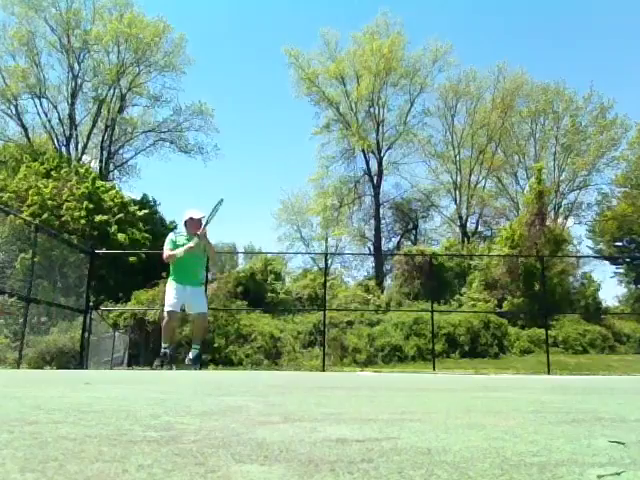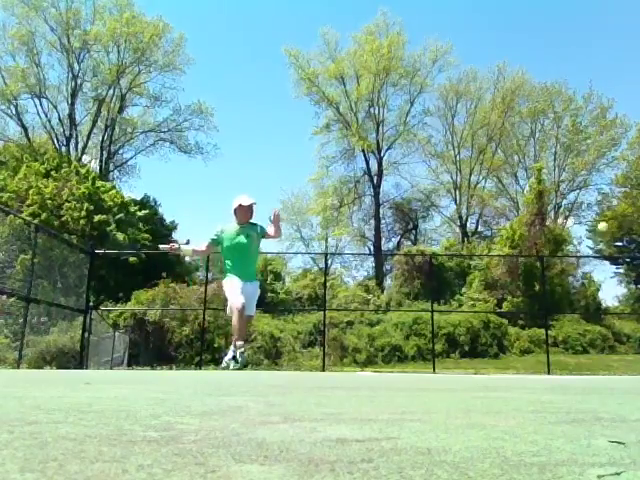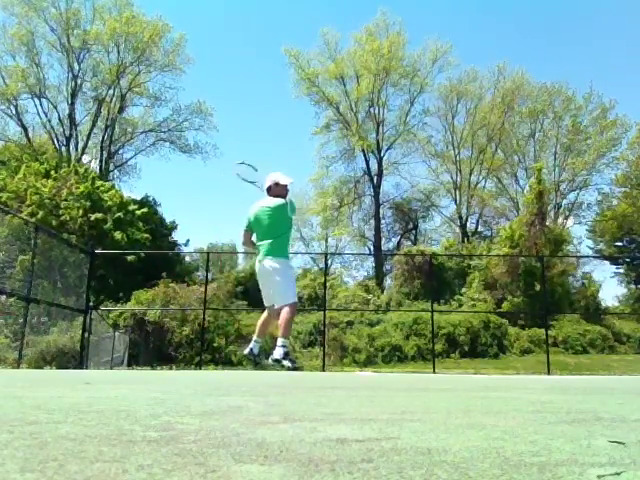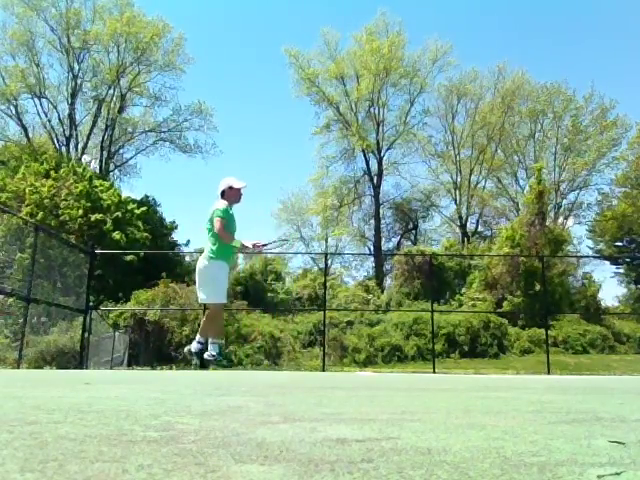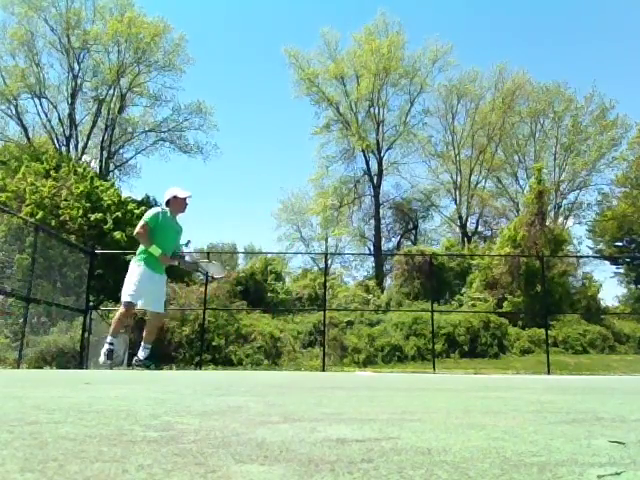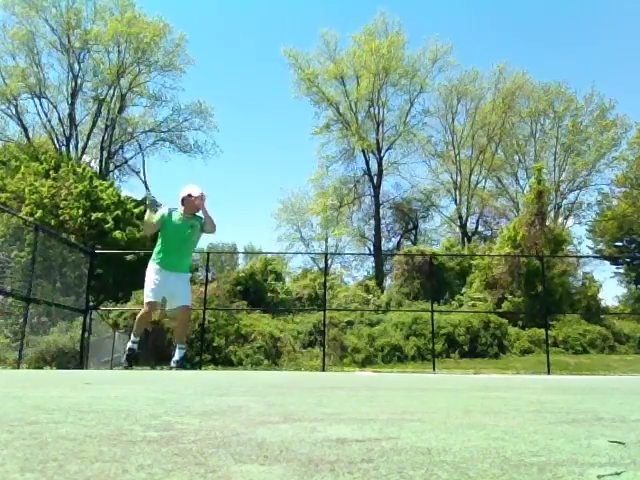
dt=0.7s
person 1, frame 1
left shoulder: (203, 241)
right shoulder: (174, 237)
left elbow: (212, 254)
right elbow: (166, 257)
left wrist: (204, 237)
right wrist: (185, 248)
left hip: (196, 286)
right hip: (176, 284)
left knee: (201, 318)
right knee: (170, 316)
left ankle: (194, 355)
right ankle: (165, 353)
person 1, frame 2
left shoulder: (257, 229)
right shoulder: (223, 232)
left elbow: (275, 234)
right elbow: (204, 251)
left wrist: (276, 223)
right wrist: (181, 248)
left hip: (252, 282)
right hip: (233, 279)
left knee: (246, 319)
right knee: (238, 307)
left ankle: (230, 356)
right ankle: (239, 351)
person 1, frame 3
left shoulder: (253, 210)
right shoulder: (285, 204)
left elbow: (246, 241)
right elbow: (291, 213)
left hip: (262, 263)
right hip: (278, 262)
left knee: (272, 308)
right knee: (289, 305)
left ankle: (254, 347)
right ankle: (280, 352)
person 1, frame 4
left shoulder: (227, 210)
right shoulder: (222, 206)
right elbow: (220, 230)
left wrist: (246, 246)
right wrist: (240, 244)
left hip: (218, 264)
right hip: (214, 263)
left knee: (217, 309)
right knee: (216, 307)
left ankle: (212, 350)
right ankle: (198, 346)
person 1, frame 5
left shoulder: (177, 227)
right shoulder: (157, 213)
right elbow: (139, 232)
left wrist: (180, 260)
right wrist: (158, 253)
left hip: (158, 274)
right hip: (142, 267)
left knee: (156, 316)
right knee: (128, 307)
left ankle: (141, 356)
right ankle: (109, 348)
person 1, frame 6
left shoulder: (200, 221)
right shoulder: (167, 213)
left elbow: (212, 229)
right elbow: (147, 231)
left wrist: (202, 208)
right wrist: (149, 212)
left hip: (182, 274)
right hip: (159, 269)
left knee: (183, 313)
right knee: (149, 308)
left ankle: (178, 357)
right ankle: (132, 345)
